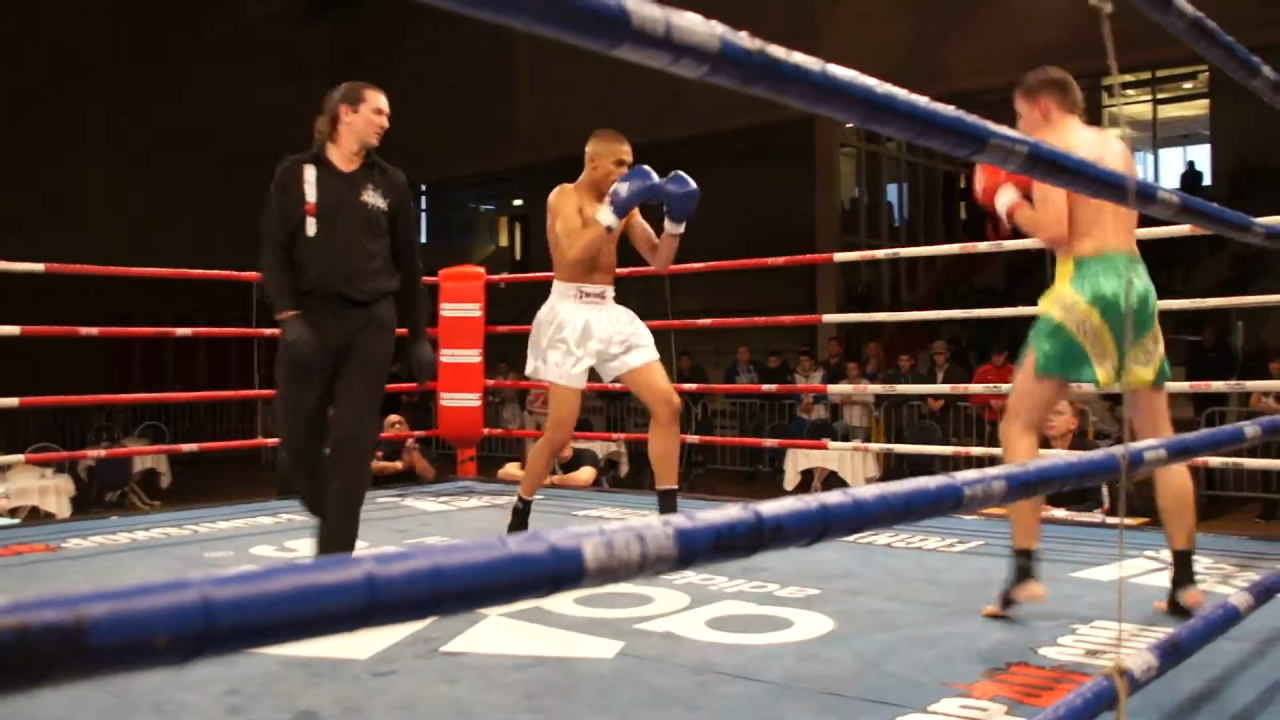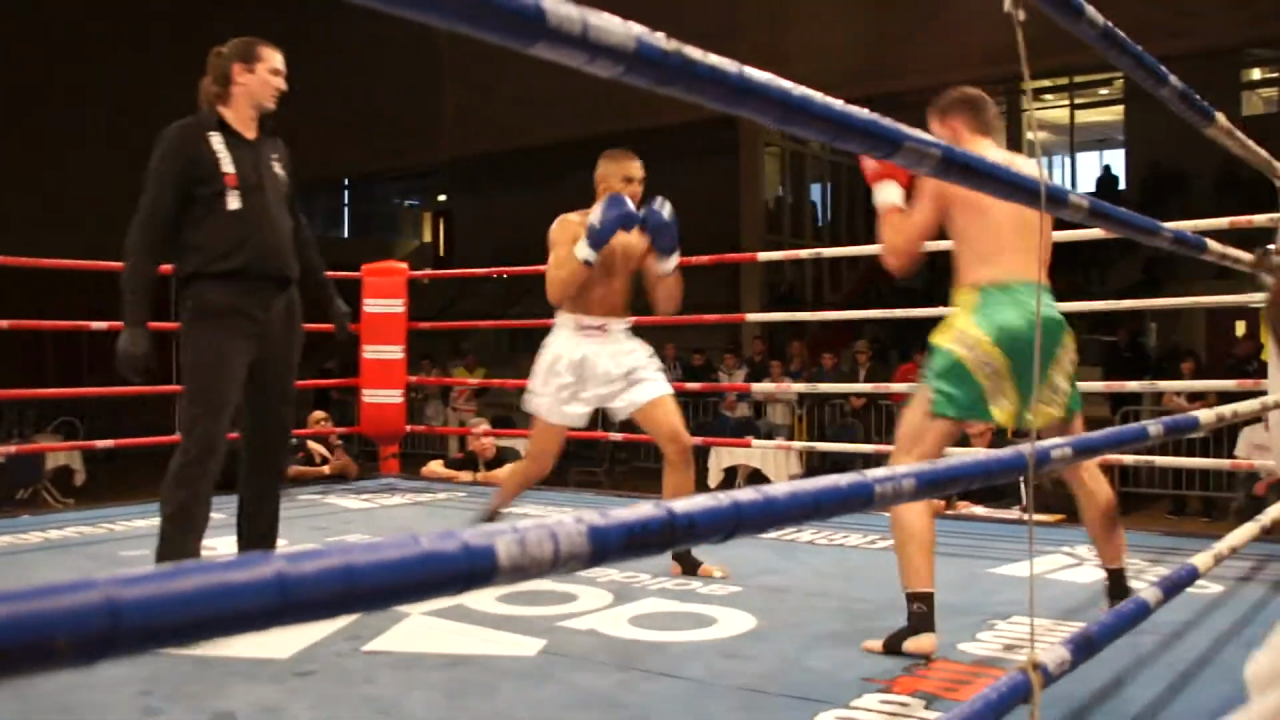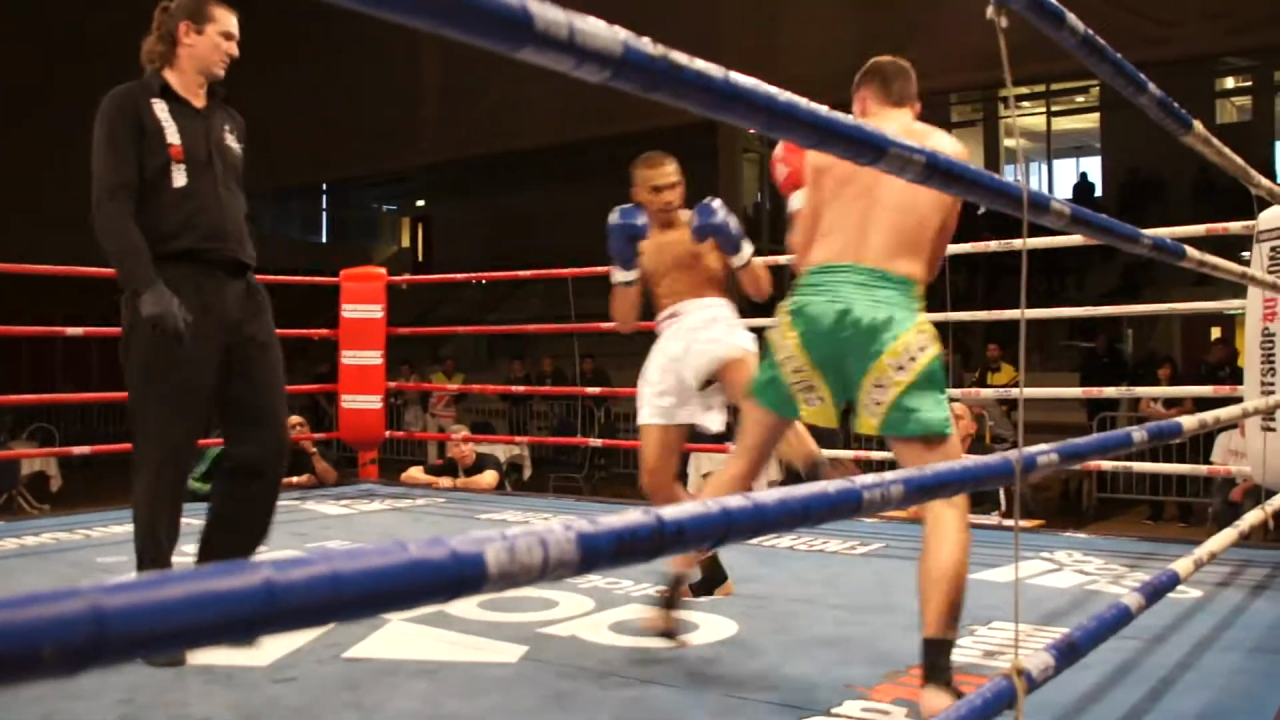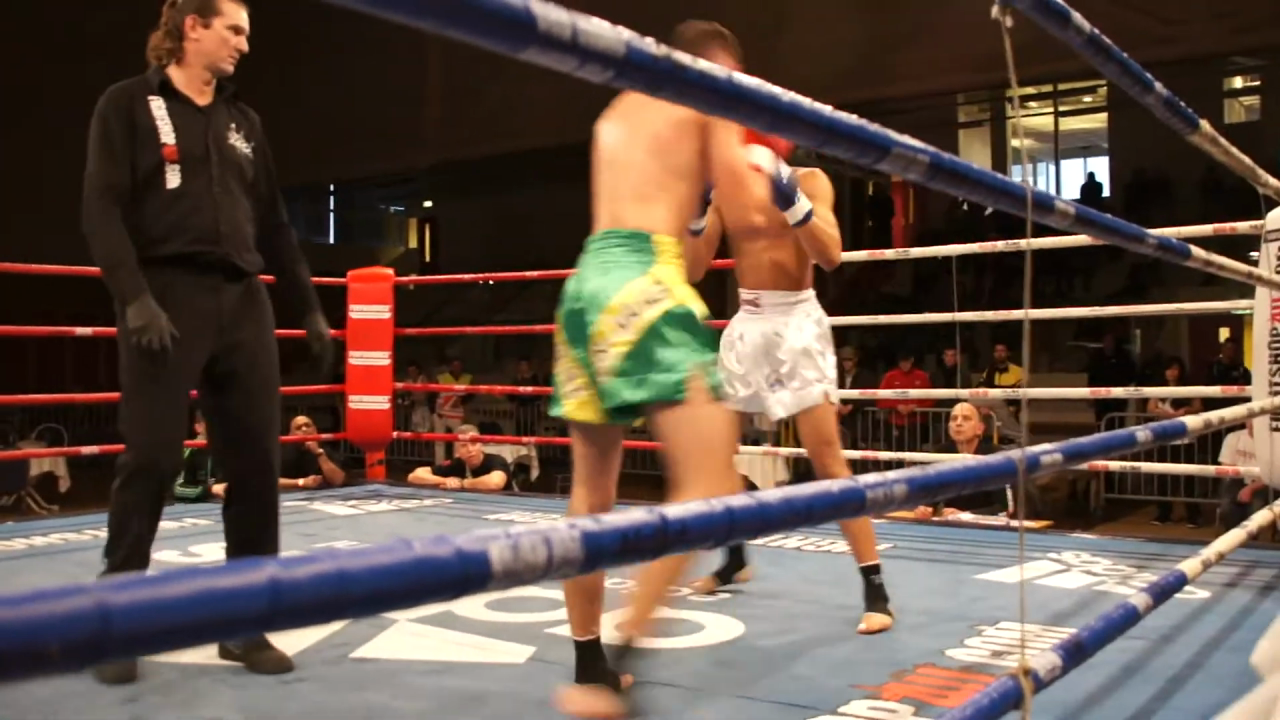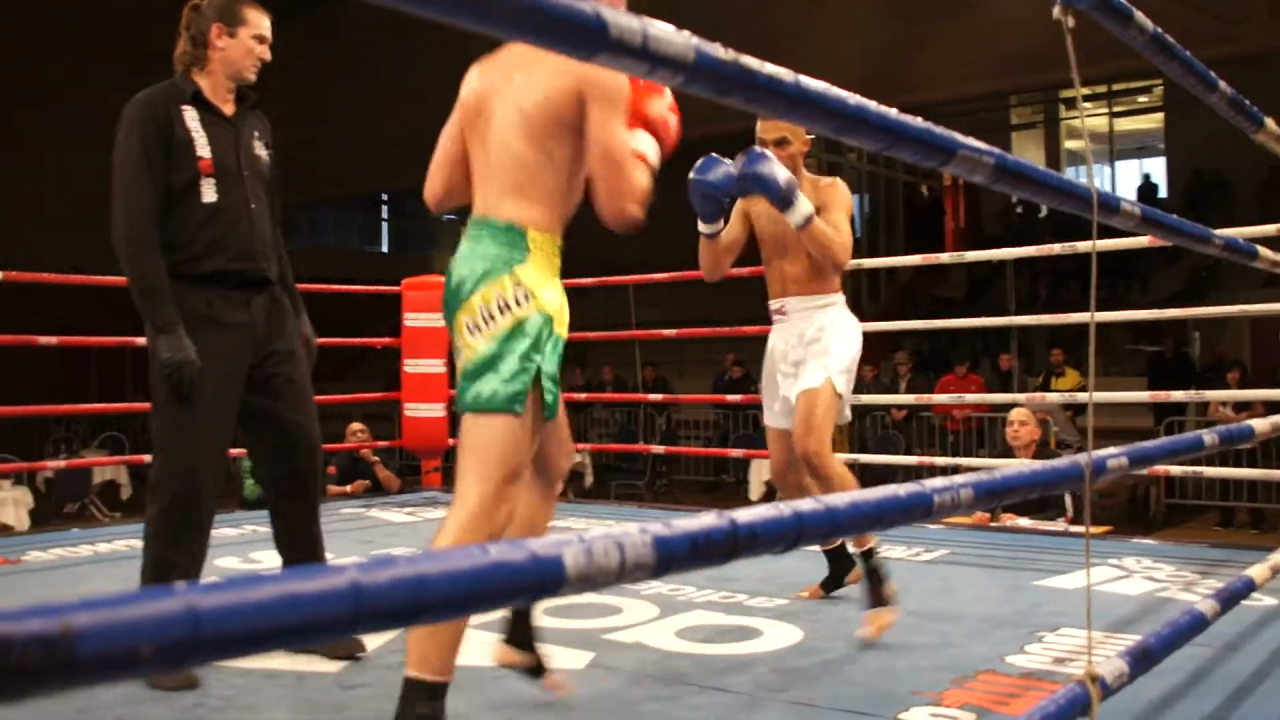
dt=0.4s
person 1, frame 1
left shoulder: (1047, 148)
right shoulder: (1116, 148)
left elbow: (1056, 233)
left wrist: (1006, 197)
left hip: (1082, 290)
right hip: (1134, 285)
left knee: (1018, 429)
right knee: (1158, 443)
left ankle: (1024, 573)
right ankle: (1184, 580)
person 1, frame 2
right shoulder: (1034, 171)
left elbow: (897, 260)
left wrist: (886, 186)
left hip: (981, 321)
right hip: (1043, 317)
left knee: (906, 464)
right knee: (1079, 465)
left ankle: (918, 620)
right ankle: (1120, 589)
person 1, frame 3
left shoulder: (828, 143)
right shoulder: (951, 153)
left elbow: (801, 252)
left hip: (812, 311)
right hip: (893, 323)
left knee: (740, 465)
right knee: (946, 505)
person 1, frame 4
left shoulder: (617, 111)
right elbow: (746, 219)
right wrist: (760, 160)
left hip: (586, 284)
right hip: (640, 290)
left knee: (591, 493)
right knee: (705, 486)
left ankle: (589, 662)
person 1, frame 5
left shoulder: (488, 69)
right shoulder: (598, 68)
left elbow: (438, 192)
right elbow: (621, 209)
right wrist: (648, 137)
left hip: (479, 259)
right hip: (515, 276)
left knee: (549, 458)
right knee: (484, 500)
left ankle: (518, 632)
person 2, frame 1
left shoulder: (390, 183)
right shoulder: (295, 172)
left elbow: (407, 264)
right elbow: (273, 252)
left wrist: (419, 337)
right wrist: (288, 316)
left hip: (370, 321)
right hip: (310, 321)
left knee: (353, 439)
right knee: (298, 439)
left ankle: (335, 556)
right ankle: (330, 514)
person 2, frame 2
left shoulder: (274, 151)
right shoulder: (188, 139)
right elbow: (148, 233)
left wrist: (328, 297)
right wrist: (135, 322)
left hip: (278, 307)
right hip: (217, 306)
left knee: (271, 443)
right knee: (203, 440)
left ankle: (256, 560)
person 2, frame 3
left shoulder: (229, 121)
right shoulder: (130, 107)
right elbow: (111, 206)
right wrist: (147, 288)
left hip: (240, 293)
right hip: (173, 295)
left knee: (266, 443)
right knee: (166, 454)
person 2, frame 4
left shoulder: (243, 122)
right shoulder: (129, 104)
left elbow: (273, 222)
right elbow: (102, 209)
left wrist: (308, 305)
right wrist: (133, 297)
left hip: (242, 300)
right hip: (167, 302)
left knee: (255, 461)
right knee: (152, 454)
person 2, frame 5
left shoulder: (255, 124)
right shoulder: (156, 112)
right elbow: (133, 229)
left wrist: (298, 306)
right wrist: (165, 327)
left hip: (266, 310)
right hip: (198, 311)
left knee: (298, 454)
right knee: (188, 475)
person 3, frame 1
left shoulder: (623, 202)
right shoulder: (564, 196)
left elbow: (660, 261)
right elbow: (574, 255)
left wrist: (676, 218)
right wrist: (614, 209)
left hip: (611, 315)
right hip: (569, 315)
left knee: (667, 404)
right knee: (560, 431)
left ankle: (669, 512)
right ankle: (520, 516)
person 3, frame 2
left shoulder: (639, 236)
right shoulder: (569, 226)
left elbow: (667, 305)
right elbow: (556, 293)
left wrist: (665, 253)
right wrist: (593, 240)
left hip: (622, 348)
right hip: (572, 350)
left knee: (678, 443)
right knee: (539, 462)
left ankle: (682, 554)
right ankle: (489, 519)
person 3, frame 3
left shoulder: (709, 226)
right shoulder: (637, 244)
left elbow: (761, 290)
right elbow: (625, 321)
left wrist: (736, 244)
right wrist: (624, 262)
left hip: (716, 324)
right hip: (668, 348)
left knee: (753, 390)
right knee: (654, 478)
left ankle: (818, 468)
right ankle: (711, 571)
person 3, frame 4
left shoulder: (809, 181)
right shoulder: (726, 194)
left elbow: (831, 254)
left wrist: (789, 196)
right wrist: (695, 209)
left hip: (796, 325)
right hip: (746, 327)
left knee: (827, 459)
left ankle: (875, 587)
right ankle: (735, 556)
person 3, frame 5
left shoulder: (829, 189)
right shoulder: (748, 199)
left elbow: (838, 256)
right elbow: (712, 270)
left wrist: (788, 196)
right wrist: (709, 213)
left hip: (825, 327)
right hip: (783, 334)
left knee: (811, 448)
right knee: (784, 470)
left ankle: (874, 571)
right ankle: (840, 562)
